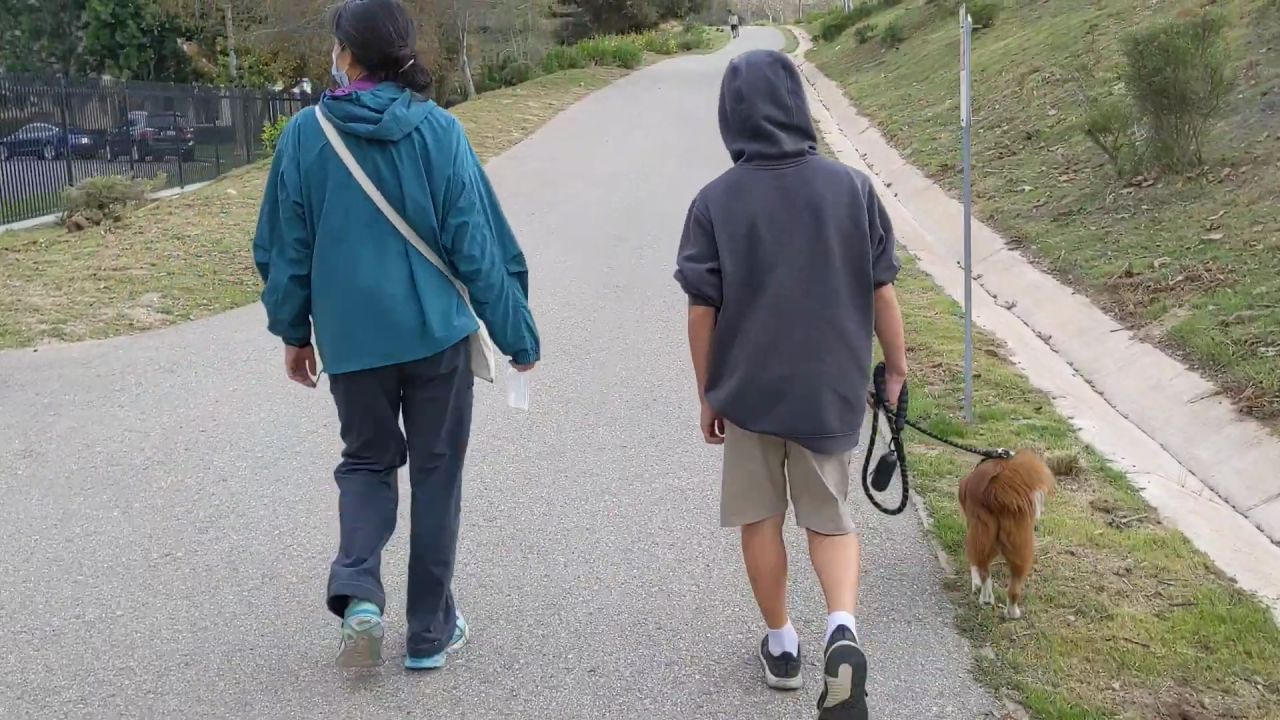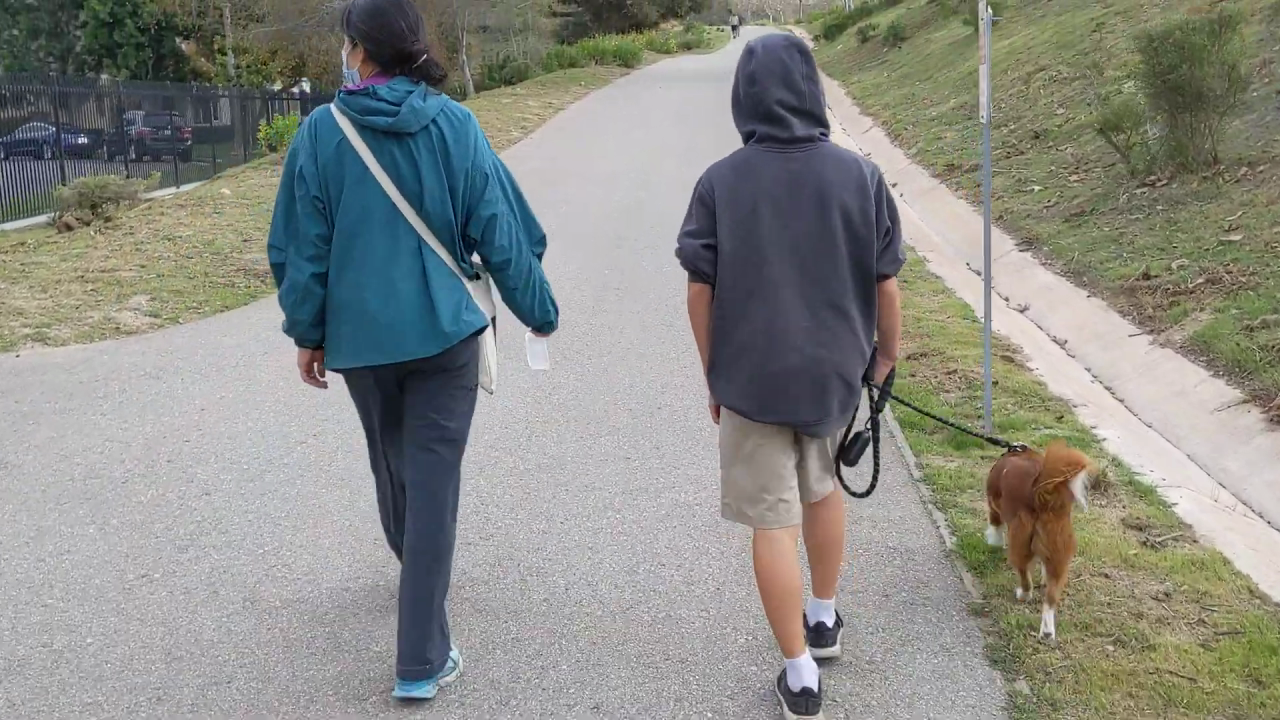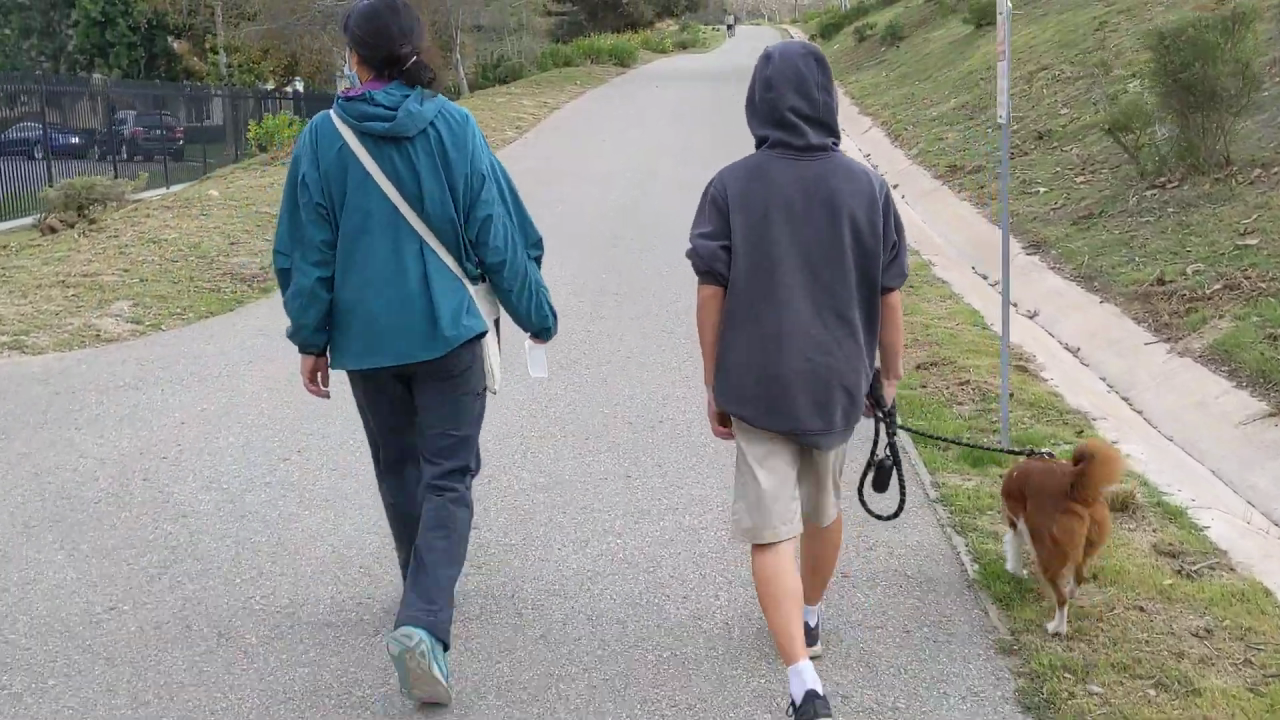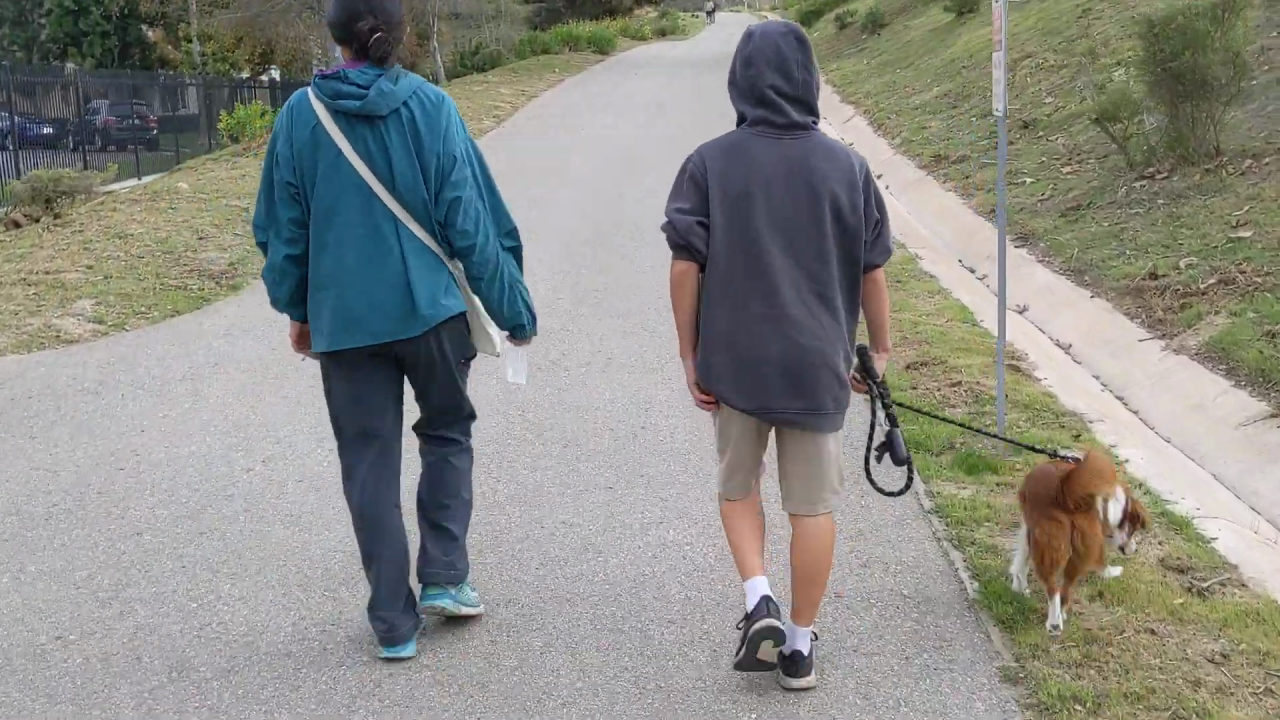
dt=0.2s
person 1, frame 1
left shoulder: (305, 134)
right shoulder: (439, 131)
left elbow: (284, 250)
right elbow: (480, 245)
left wrist: (292, 331)
right wrist: (518, 334)
left hip: (350, 339)
right hip: (436, 334)
left knee: (368, 463)
right knee: (435, 472)
left ankle: (356, 593)
right ankle: (430, 628)
person 1, frame 2
left shoulder: (321, 132)
right shoulder: (455, 125)
left elbow: (300, 248)
right elbow: (502, 232)
left wrist: (307, 331)
right wrist: (539, 308)
left hip: (360, 334)
right hip: (443, 329)
left knee: (393, 454)
right knee: (433, 478)
left ankle: (417, 578)
right ankle: (420, 658)
person 1, frame 3
left shoulder: (322, 138)
right shoulder: (454, 127)
left elbow: (306, 253)
right elbow: (501, 238)
left wrist: (310, 339)
right wrist: (538, 314)
left hip: (365, 337)
right hip: (447, 332)
left knee: (398, 468)
right knee: (446, 479)
left ankle: (421, 604)
right ankle: (421, 621)
person 1, frame 4
left shoulder: (300, 116)
right shoulder: (430, 108)
left elbow: (281, 231)
right elbow: (474, 222)
left wrist: (297, 308)
right wrist: (515, 312)
left hip: (343, 319)
right hip: (430, 309)
left knee: (368, 460)
right knee: (447, 432)
left ankle: (394, 620)
right ankle: (444, 578)
person 2, frame 1
left shoulder: (715, 201)
right shoulder: (852, 187)
left elbow: (702, 311)
right elbow: (882, 291)
left wrist: (707, 395)
right wrist: (896, 368)
left hip: (747, 392)
right hip: (832, 390)
left knee: (760, 517)
right knee: (829, 522)
left ankle: (781, 644)
right ankle: (843, 633)
person 2, frame 2
left shoulder: (720, 182)
right shoulder: (861, 176)
left elbow: (700, 290)
right elbow: (885, 283)
left wrist: (713, 375)
right wrist: (886, 355)
left hip: (752, 379)
right hip: (835, 373)
left knee: (772, 519)
right knee: (821, 489)
right ankle: (824, 617)
person 2, frame 3
left shoulder: (731, 186)
right shoulder: (868, 188)
left elbow: (711, 294)
right elbow: (889, 296)
left wrist: (714, 385)
right wrist: (890, 374)
left hip: (757, 388)
right hip: (837, 383)
left knee: (771, 534)
right knee: (823, 508)
right ankle: (806, 617)
person 2, frame 4
left shoulder: (709, 163)
right shoulder: (847, 166)
left elbow: (685, 269)
right elbow: (871, 273)
left wrist: (690, 359)
right wrist: (879, 348)
left hip: (735, 364)
right hip: (818, 365)
left knee: (737, 485)
right knee: (811, 505)
left ankle: (759, 603)
right ankle: (800, 644)
